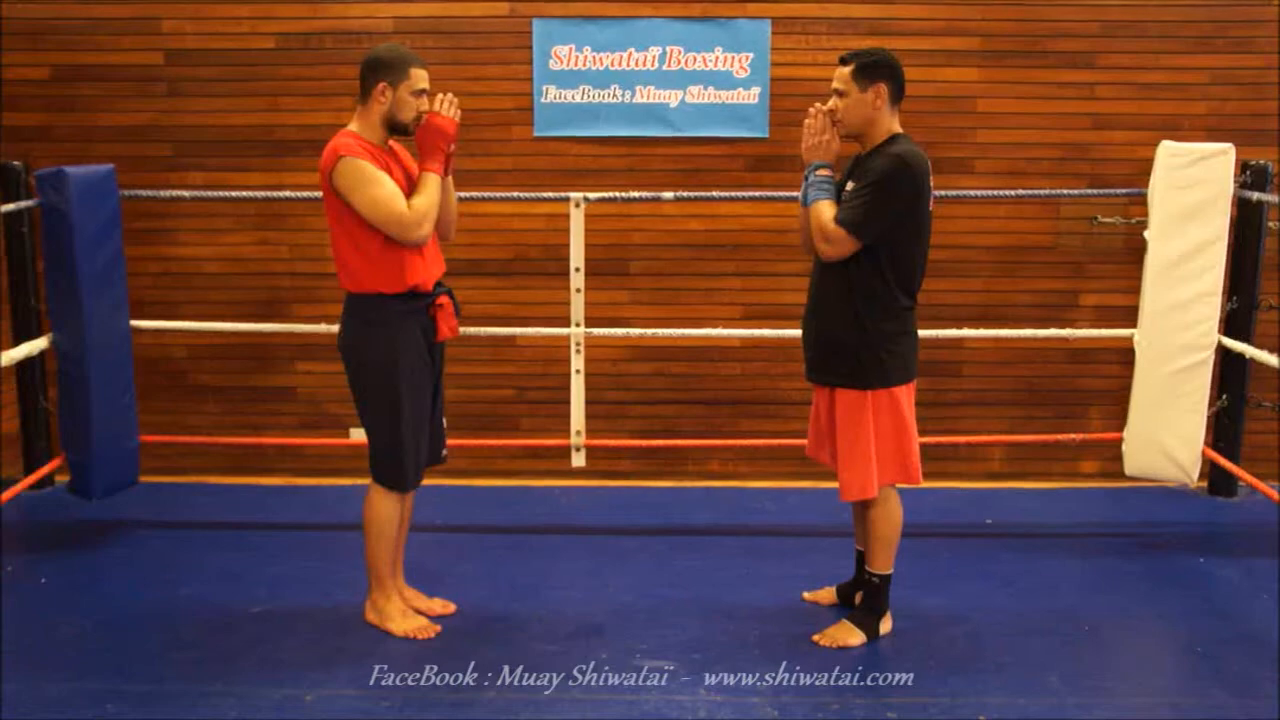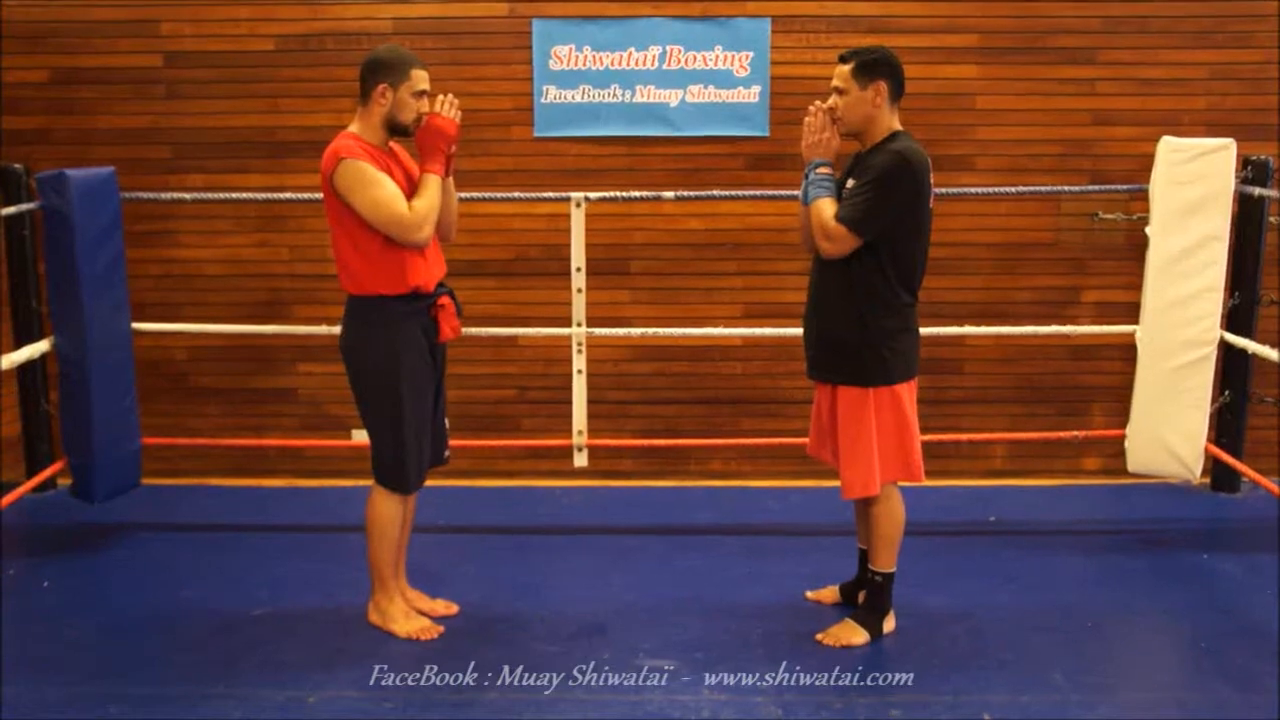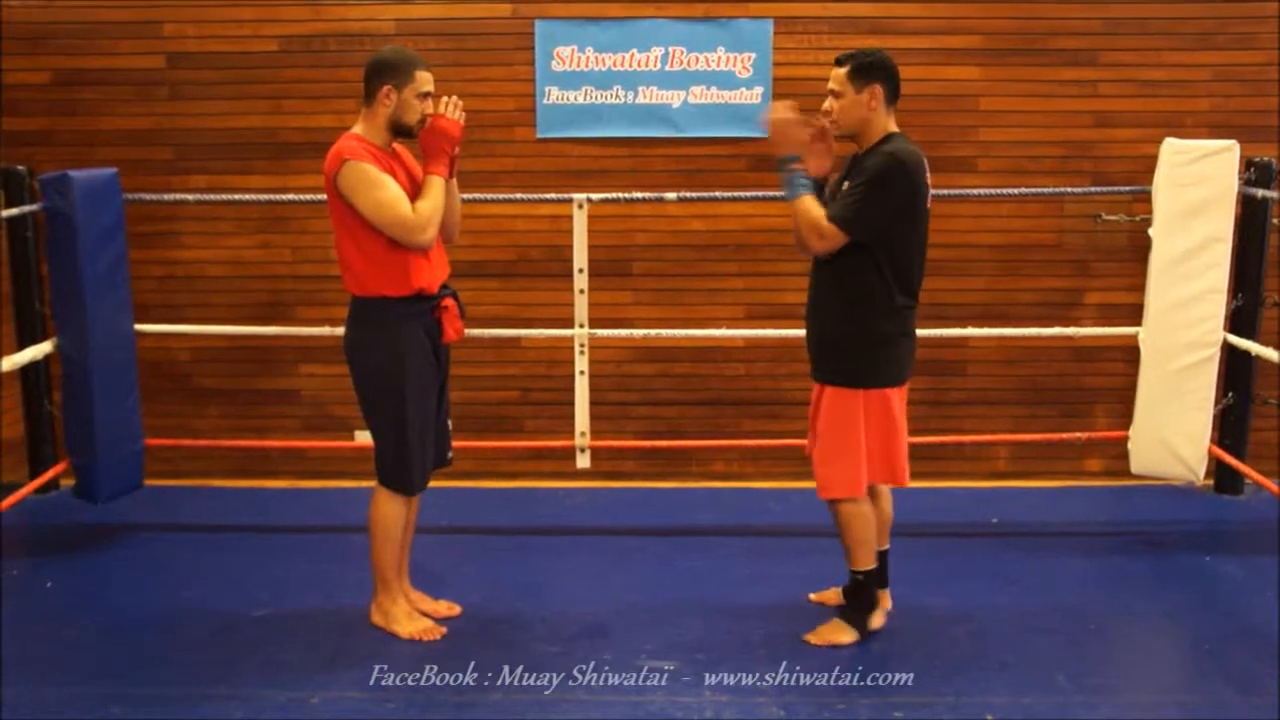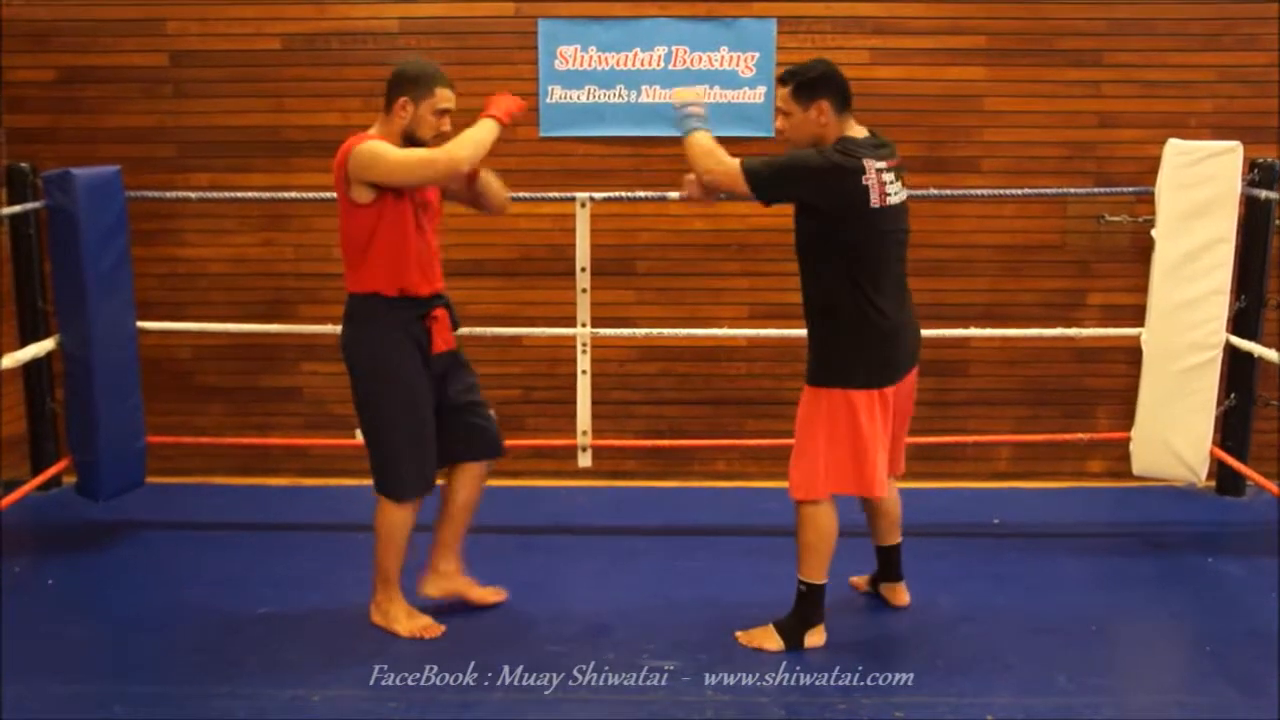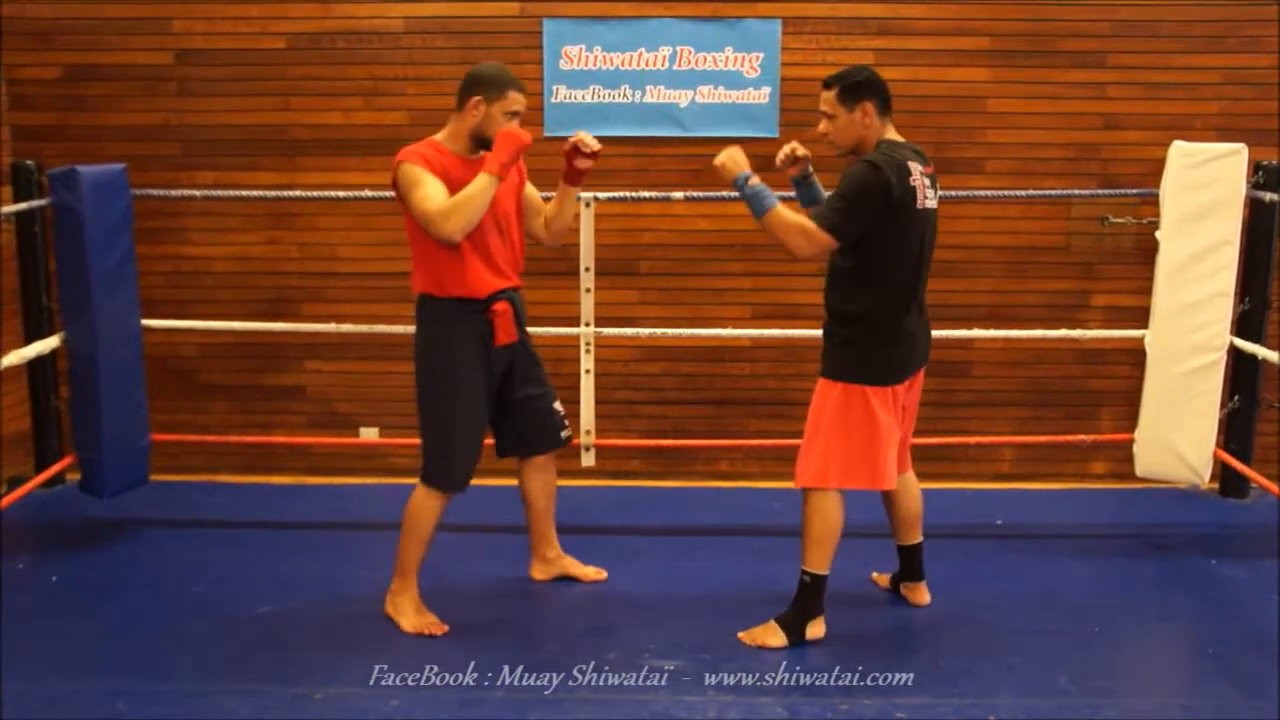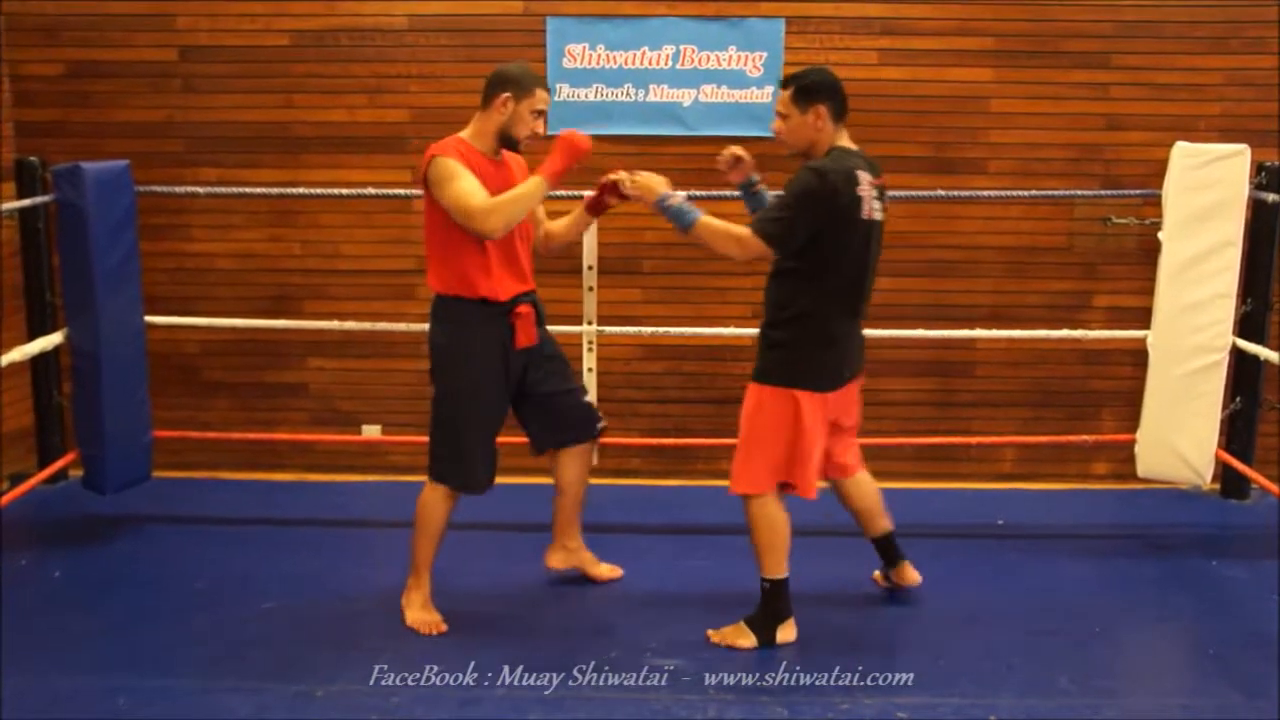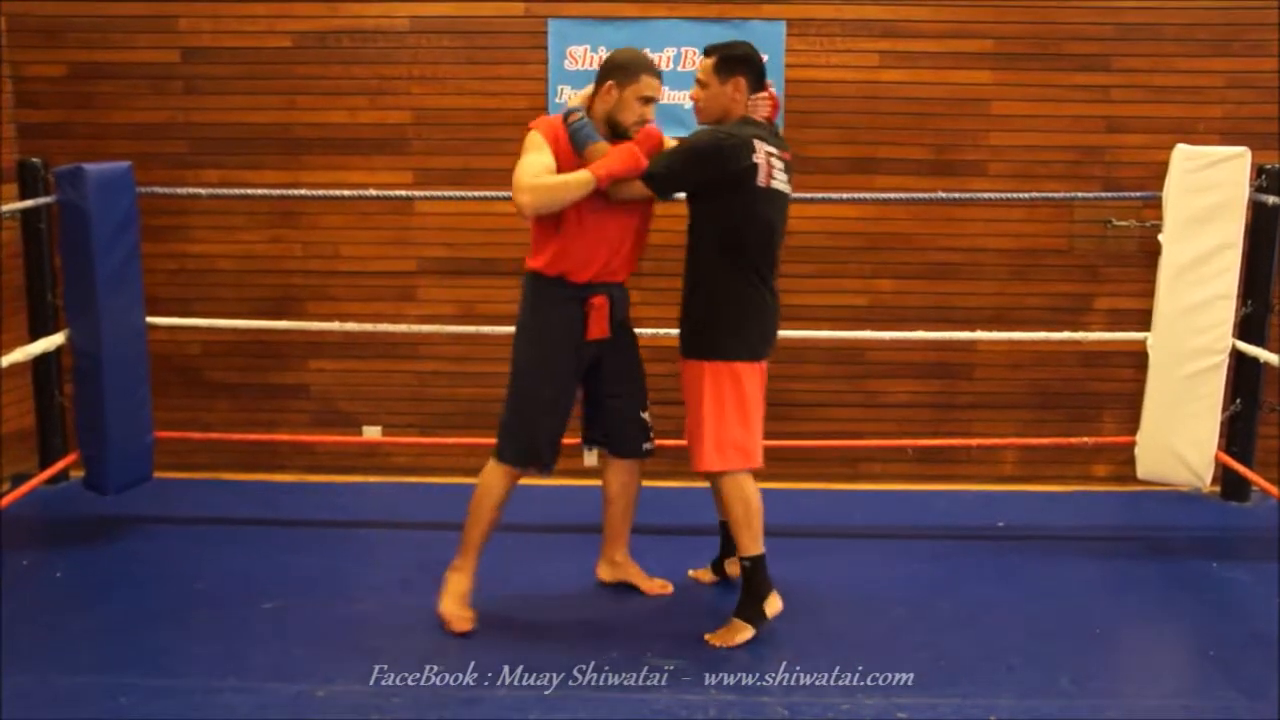
dt=0.5s
person 1, frame 1
left shoulder: (899, 165)
right shoulder: (864, 163)
left elbow: (831, 243)
right elbow: (811, 241)
left wrist: (819, 168)
right wrist: (816, 167)
left hip: (874, 355)
right hip: (845, 348)
left knee: (875, 481)
right knee: (858, 477)
left ankle: (874, 609)
right ankle: (860, 581)
person 1, frame 2
left shoulder: (899, 162)
right shoulder: (865, 161)
left elbow: (832, 240)
right elbow: (811, 239)
left wrist: (820, 167)
right wrist: (816, 165)
left hip: (876, 351)
right hip: (845, 346)
left knee: (879, 479)
right knee: (860, 475)
left ankle: (879, 608)
right ankle: (863, 580)
person 1, frame 3
left shoulder: (894, 164)
right shoulder: (866, 162)
left elbow: (820, 238)
right elbow: (814, 238)
left wrist: (793, 164)
right wrist: (815, 171)
left hip: (869, 354)
right hip: (848, 347)
left knee: (848, 481)
right knee: (863, 478)
left ankle: (863, 606)
right ankle: (872, 584)
person 1, frame 4
left shoulder: (826, 167)
right shoulder: (878, 156)
left elbow: (720, 171)
right elbow: (783, 182)
left wrist: (690, 112)
right wrist: (710, 181)
left hip: (848, 358)
right hip: (895, 346)
left knee: (816, 485)
right knee: (874, 469)
left ankle: (806, 621)
right ankle: (890, 577)
person 1, frame 5
left shoulder: (873, 173)
right shoulder: (914, 166)
left elbow: (808, 242)
right elbow: (836, 225)
left wrist: (745, 180)
right wrist: (803, 179)
left hip: (864, 354)
right hip: (904, 346)
left knee: (823, 477)
right knee: (893, 464)
left ankle: (806, 613)
right ankle: (912, 578)
person 1, frame 6
left shoulder: (824, 180)
right shoulder: (861, 174)
left elbow: (746, 246)
left wrist: (666, 201)
right wrist: (750, 183)
left hip: (798, 356)
right hip: (837, 350)
left knee: (760, 484)
right knee: (842, 463)
left ankle: (774, 617)
right ankle: (895, 563)
person 1, frame 7
left shoulder: (721, 147)
right shoulder: (767, 145)
left elbow: (623, 185)
left hip: (727, 329)
right hip: (738, 320)
left knee: (727, 457)
right knee: (714, 444)
left ankle: (759, 594)
right ankle: (730, 554)
person 2, frame 1
left shoulder: (395, 150)
right shoulder: (349, 157)
left elbow: (443, 229)
right elbow: (413, 228)
left wrist: (442, 157)
right wrist: (431, 157)
left hip: (417, 317)
right hip: (382, 322)
left knee: (412, 463)
right knee: (393, 468)
left ankle: (396, 584)
right ankle: (380, 599)
person 2, frame 2
left shoulder: (395, 152)
right shoulder: (350, 160)
left elbow: (444, 231)
right elbow: (414, 230)
left wrist: (442, 158)
right wrist: (433, 158)
left hip: (419, 318)
right hip: (384, 324)
left knee: (415, 464)
right knee: (396, 470)
left ankle: (400, 585)
right ankle: (383, 600)
person 2, frame 3
left shoulder: (399, 153)
right shoulder: (354, 161)
left elbow: (447, 233)
right elbow: (418, 232)
left wrist: (446, 159)
right wrist: (436, 159)
left hip: (423, 319)
right hip: (388, 326)
left knee: (418, 465)
right knee: (400, 471)
left ankle: (401, 586)
right ankle: (385, 602)
person 2, frame 4
left shoulder: (425, 156)
right shoulder: (362, 155)
left elbow: (495, 203)
right elbow: (452, 161)
left wrist: (480, 176)
right wrist: (496, 116)
left hip: (428, 320)
right hip: (382, 327)
left knee: (477, 448)
right knee: (406, 479)
left ankle: (444, 571)
right ankle: (386, 599)
person 2, frame 5
left shoulder: (502, 161)
right shoulder: (416, 162)
left elbow: (551, 232)
right elbow: (450, 225)
left wrist: (573, 177)
right wrist: (498, 163)
left hip: (504, 318)
right hip: (452, 324)
left knee: (542, 442)
right knee: (446, 470)
left ankle: (547, 556)
right ankle: (402, 590)
person 2, frame 6
left shoulder: (513, 164)
right shoulder: (447, 160)
left elbow: (543, 239)
right elbow: (491, 221)
left wrist: (595, 206)
right wrist: (554, 167)
left hip: (521, 318)
right hip: (469, 325)
left knee: (576, 429)
right knee: (453, 470)
left ankle: (568, 546)
right ankle: (416, 588)
person 2, frame 7
left shoulder: (642, 145)
right shoulder: (549, 134)
right elbow: (531, 199)
right wrist: (605, 169)
left hip: (610, 307)
right hip: (554, 305)
left knee: (629, 442)
right knee: (517, 451)
left ankle: (615, 560)
right ankle: (461, 571)
